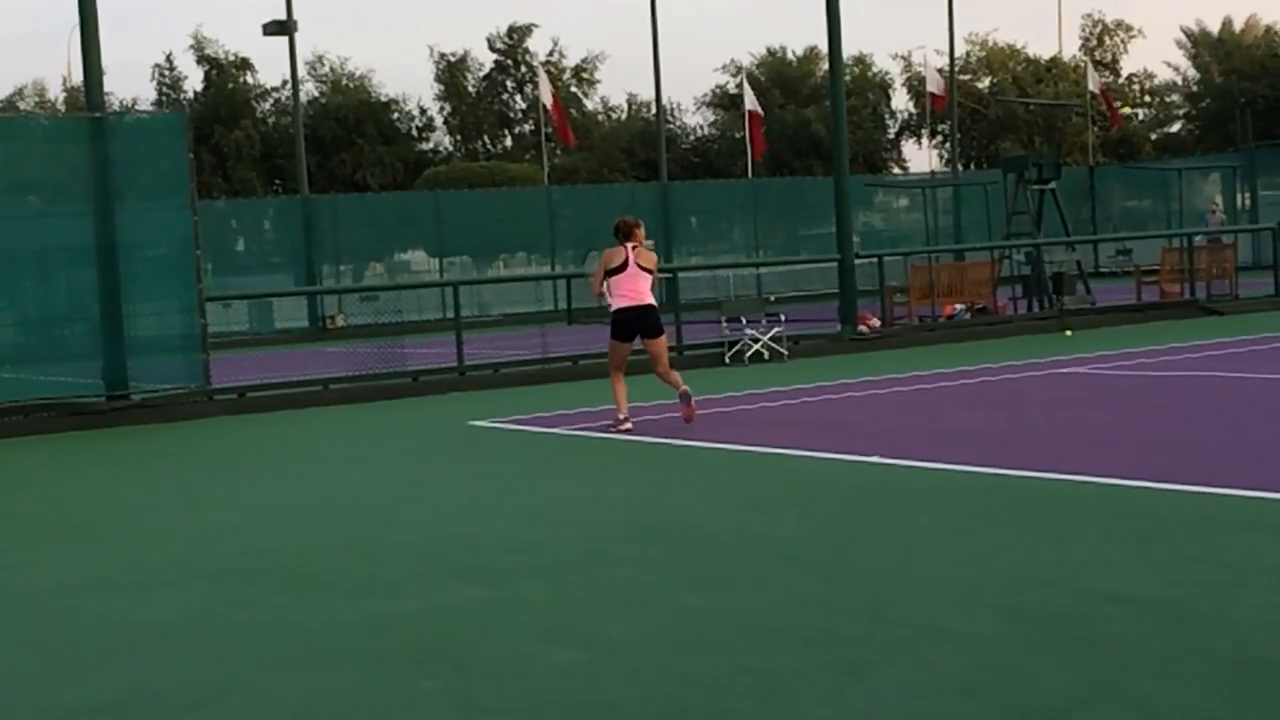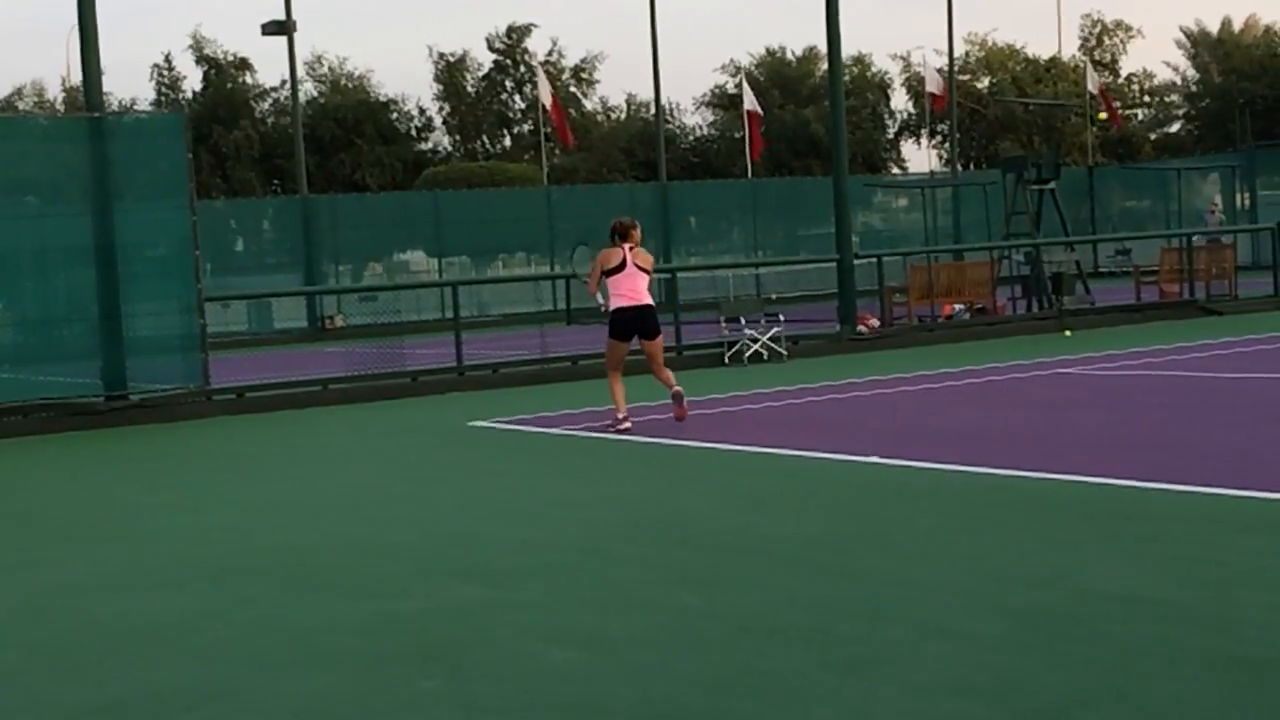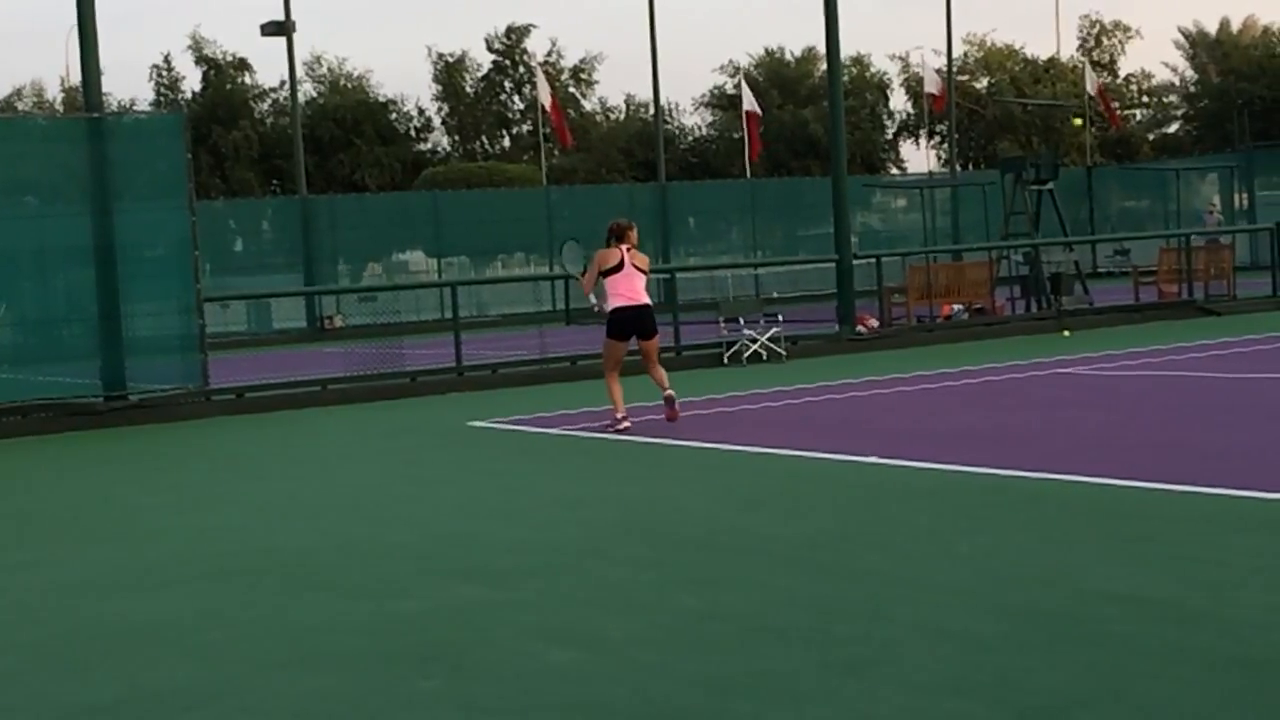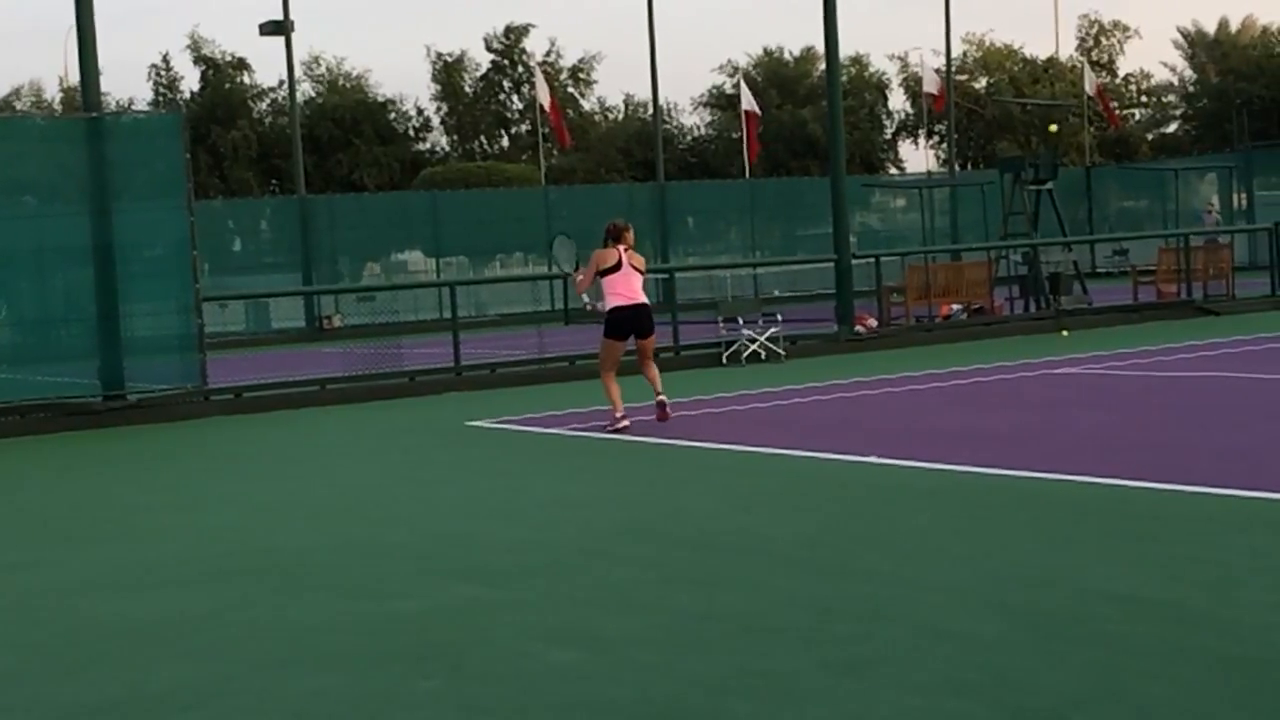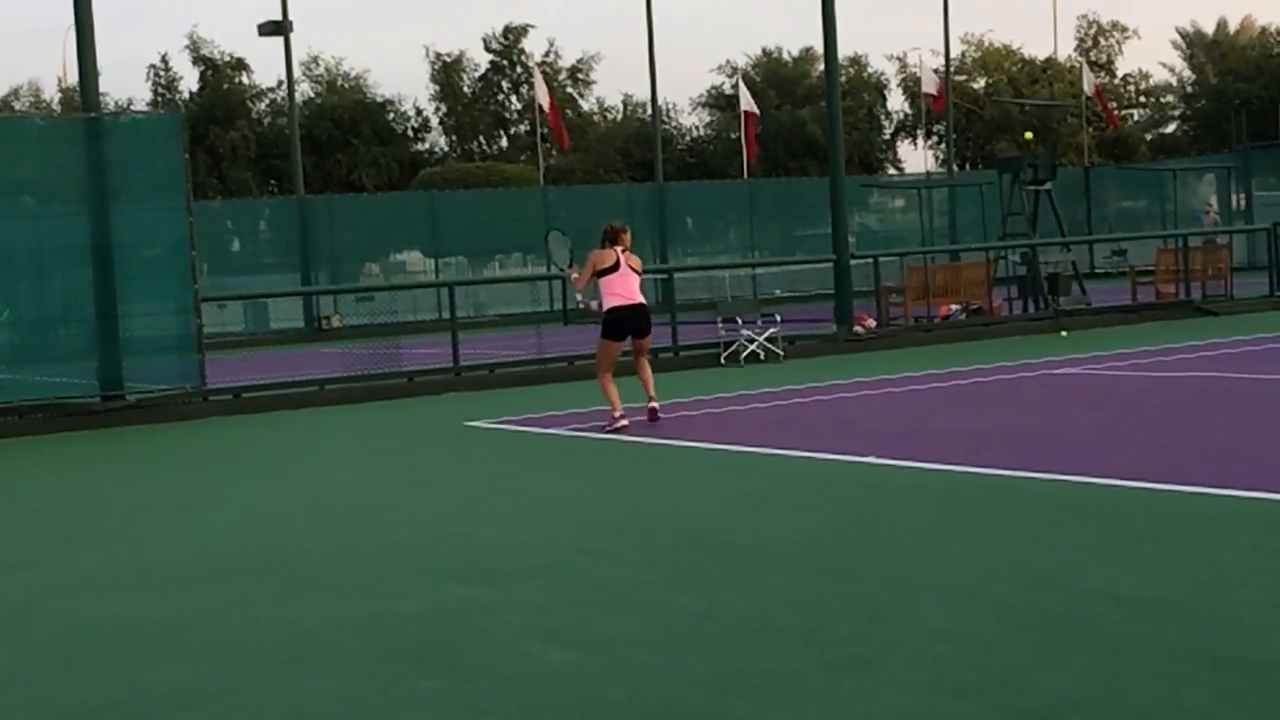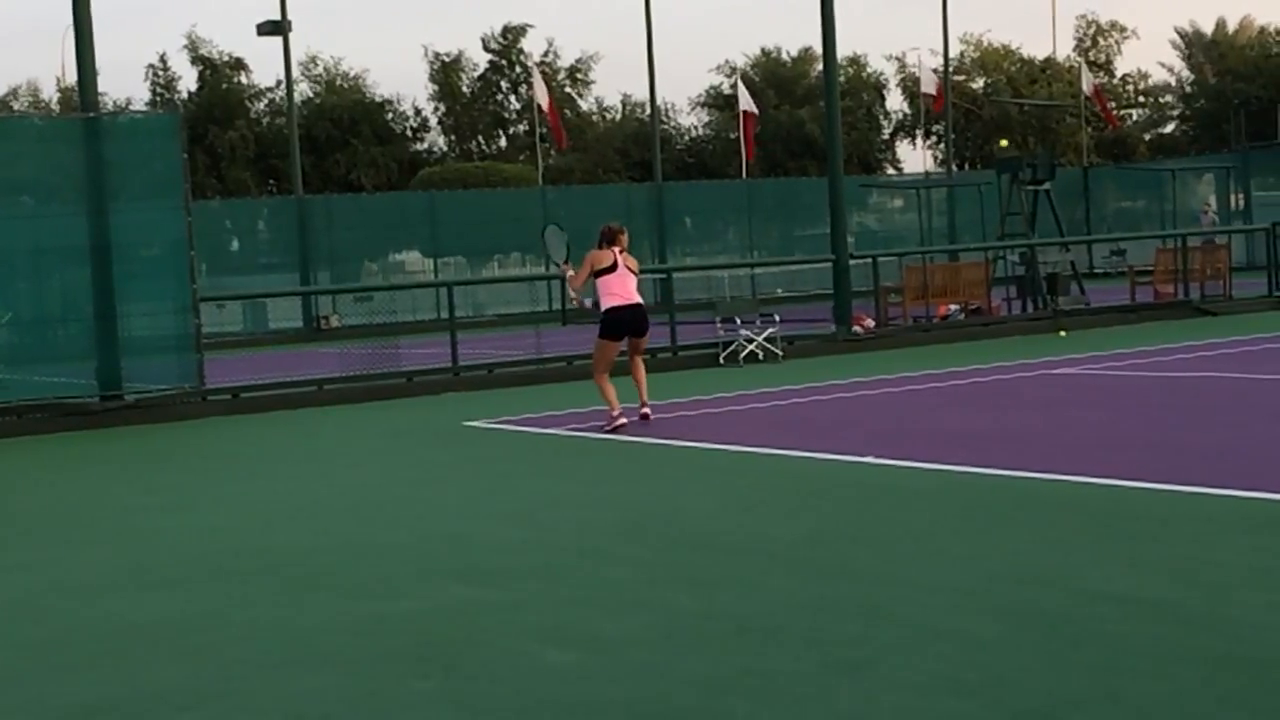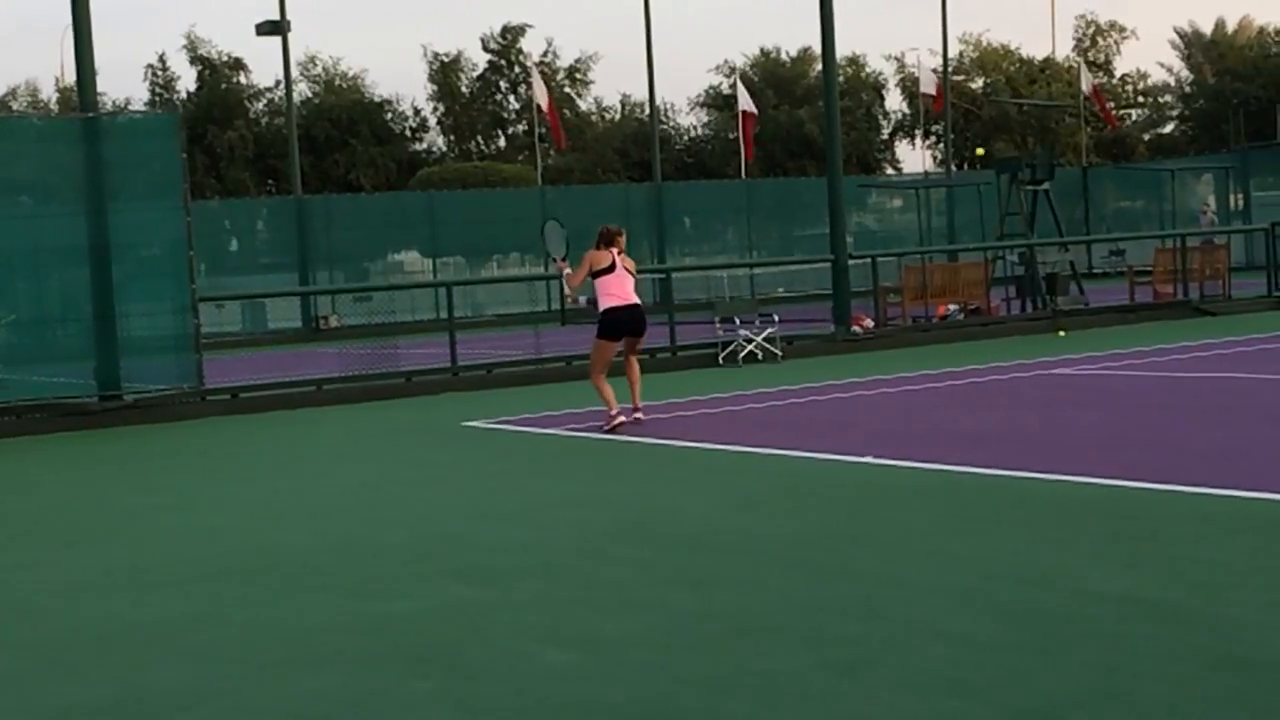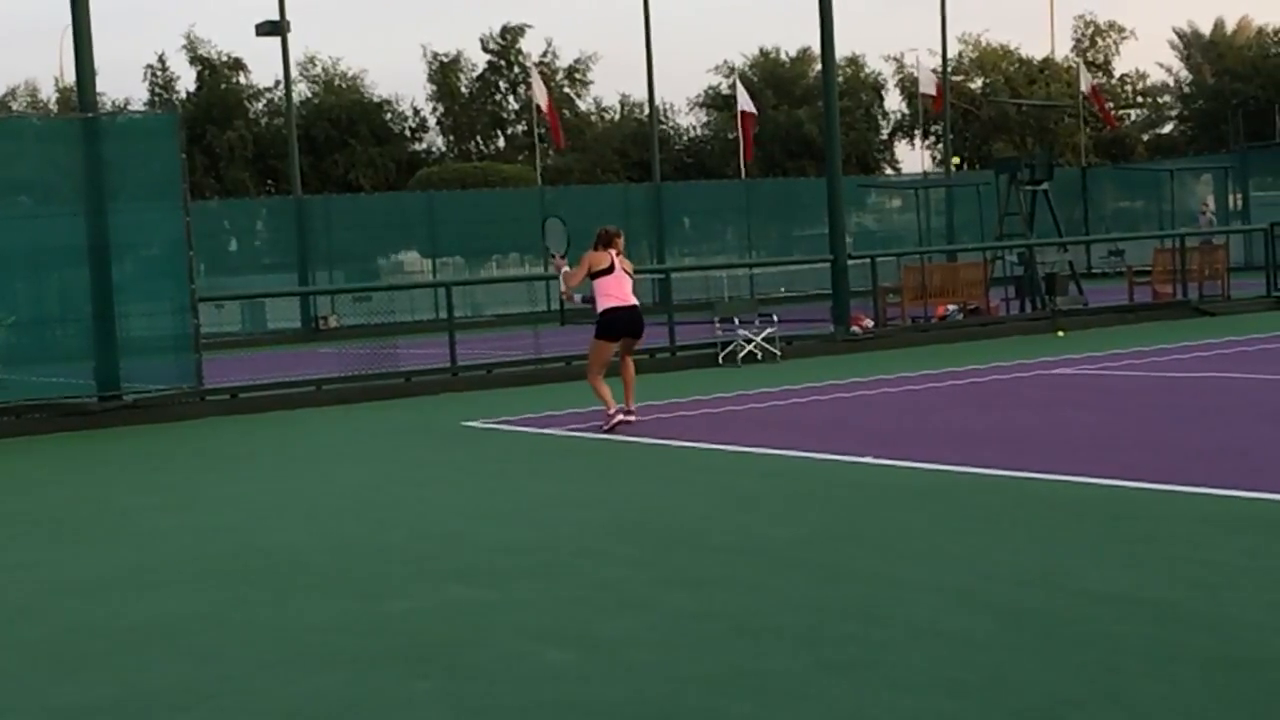
dt=0.1s
person 1, frame 1
left shoulder: (608, 255)
right shoulder: (651, 257)
left elbow: (596, 290)
left hip: (622, 316)
right hip: (648, 312)
left knee: (616, 372)
right knee: (662, 369)
left ankle: (623, 417)
right ankle: (682, 388)
person 1, frame 2
left shoulder: (605, 255)
right shoulder: (647, 258)
left elbow: (591, 290)
left hip: (620, 316)
right hip: (646, 312)
left knee: (613, 372)
right knee: (658, 367)
left ankle: (621, 416)
right ankle: (675, 388)
person 1, frame 3
left shoulder: (602, 255)
right shoulder: (644, 259)
left elbow: (587, 289)
left wrist: (585, 279)
left hip: (620, 316)
right hip: (645, 312)
left knee: (611, 372)
right knee: (652, 365)
left ankle: (620, 416)
right ankle: (667, 389)
person 1, frame 4
left shoulder: (600, 255)
right shoulder: (640, 260)
left elbow: (582, 288)
left wrist: (579, 277)
right wrist: (602, 304)
left hip: (618, 316)
right hip: (642, 311)
left knee: (607, 372)
right knee: (647, 362)
left ankle: (619, 415)
right ankle: (659, 393)
person 1, frame 5
left shoulder: (597, 255)
right shoulder: (636, 261)
left elbow: (579, 287)
left wrist: (573, 275)
left hip: (616, 316)
right hip: (640, 312)
left knee: (604, 373)
right knee: (641, 358)
left ankle: (618, 414)
right ankle: (652, 399)
person 1, frame 6
left shoulder: (595, 256)
right shoulder: (633, 262)
left elbow: (575, 286)
left wrist: (568, 272)
left hip: (614, 316)
right hip: (638, 312)
left knee: (600, 373)
right knee: (635, 357)
left ankle: (616, 413)
right ankle: (644, 403)
person 1, frame 7
left shoulder: (593, 256)
right shoulder: (630, 263)
left elbow: (573, 284)
left wrist: (565, 270)
left hip: (613, 317)
right hip: (636, 313)
left knee: (597, 375)
right knee: (631, 356)
left ankle: (615, 411)
right ankle: (636, 407)
person 1, frame 8
left shoulder: (592, 257)
right shoulder: (627, 264)
left elbow: (571, 283)
left wrist: (562, 268)
left hip: (611, 318)
right hip: (634, 315)
left knee: (594, 375)
right knee: (626, 357)
left ankle: (613, 410)
right ankle: (629, 408)
